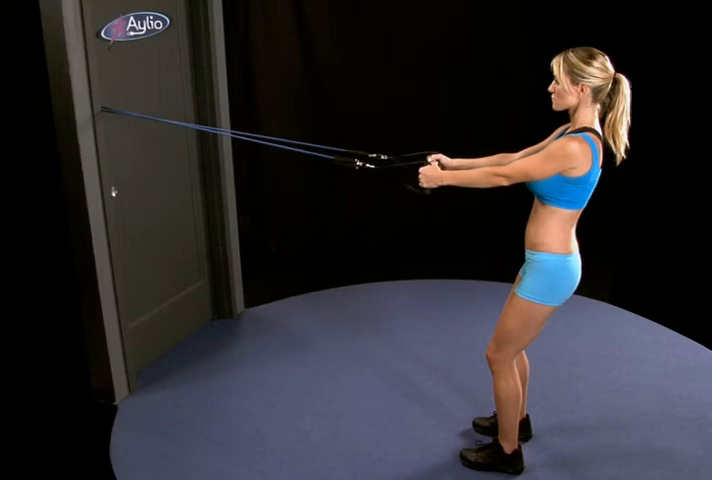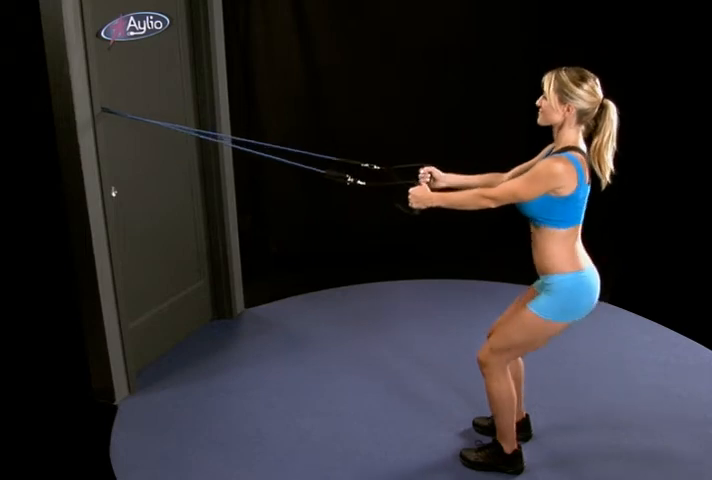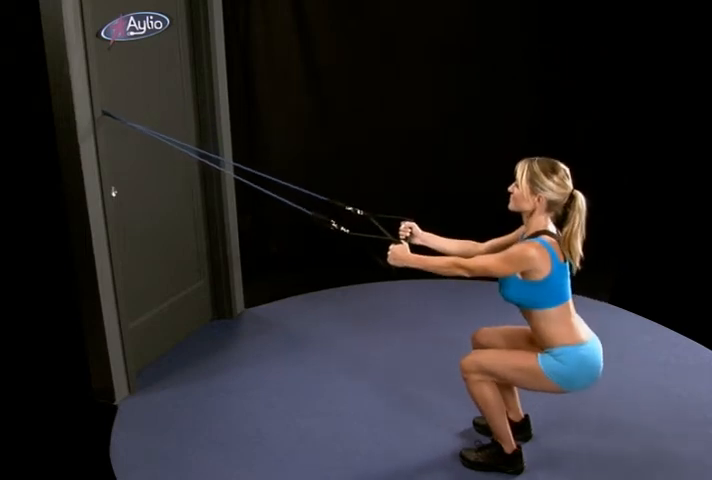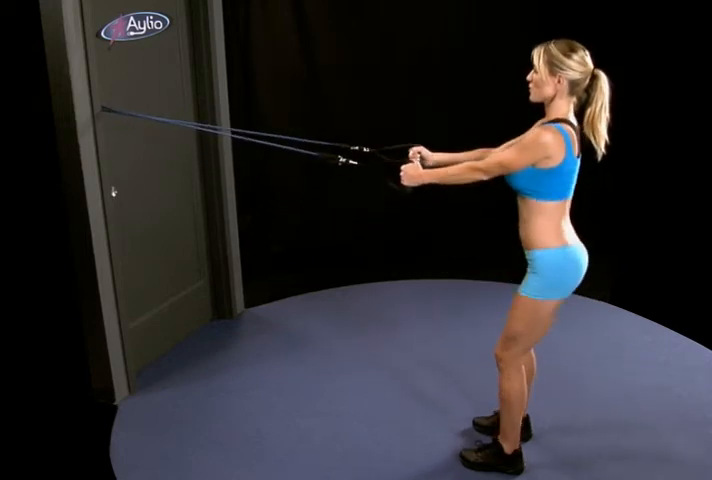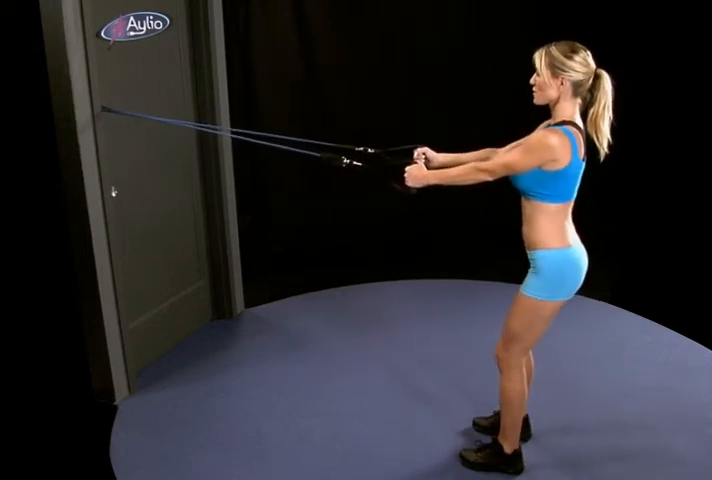
dt=1s
person 1, frame 1
left shoulder: (576, 147)
right shoulder: (573, 134)
left elbow: (503, 176)
right elbow: (514, 158)
left wrist: (443, 178)
right wrist: (456, 163)
left hip: (550, 269)
right hip: (546, 262)
left knee: (499, 355)
right knee: (510, 345)
left ankle: (507, 451)
right ankle: (516, 420)
person 1, frame 2
left shoulder: (560, 167)
right shoulder: (562, 153)
left elbow: (491, 198)
right elbow: (503, 179)
left wrist: (432, 199)
right wrist: (447, 179)
left hip: (567, 288)
right hip: (563, 280)
left knee: (491, 358)
right knee: (500, 338)
left ankle: (507, 452)
right ankle: (516, 419)
person 1, frame 3
left shoulder: (532, 252)
right shoulder: (536, 233)
left elbow: (466, 267)
right elbow: (478, 249)
left wrist: (409, 259)
right wrist: (423, 238)
left hip: (572, 361)
right hip: (566, 346)
left knee: (473, 366)
right knee: (482, 340)
left ankle: (507, 452)
right ankle: (516, 421)
person 1, frame 4
left shoulder: (548, 137)
right shoulder: (556, 128)
left elbow: (484, 170)
right elbow: (494, 154)
left wrist: (423, 176)
right wrist: (436, 158)
left hip: (553, 263)
right hip: (558, 257)
left knee: (508, 354)
right knee: (518, 346)
left ankle: (507, 451)
right ankle: (516, 419)
person 1, frame 5
left shoulder: (554, 139)
right shoulder: (561, 129)
left elbow: (489, 171)
right elbow: (498, 154)
left wrist: (428, 178)
right wrist: (441, 159)
left hip: (555, 264)
right hip: (558, 258)
left knee: (508, 355)
right knee: (517, 347)
left ankle: (507, 451)
right ankle: (514, 420)
